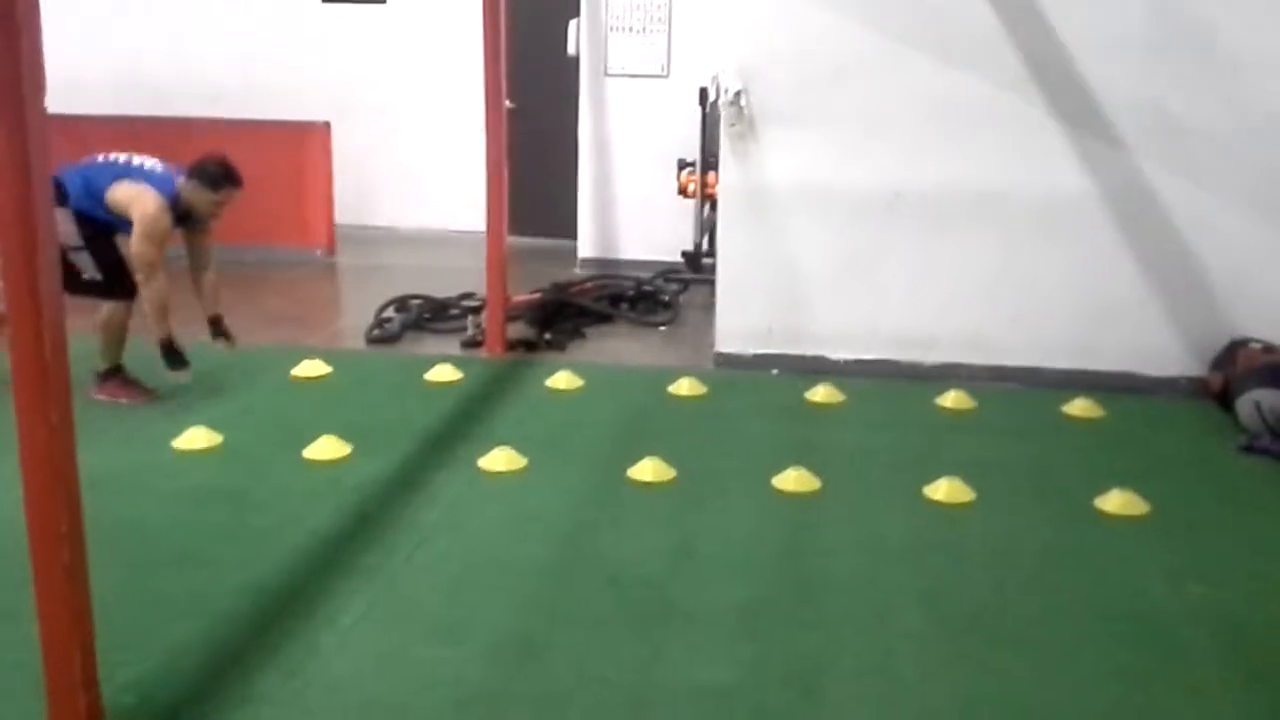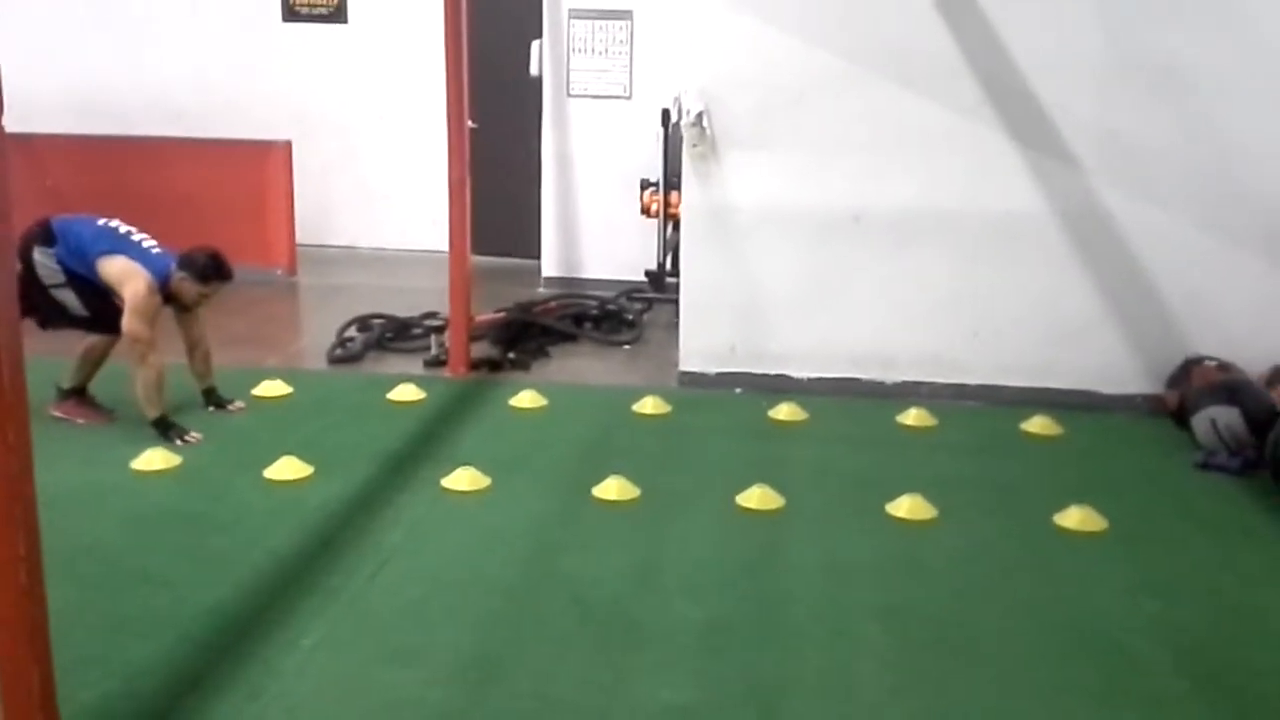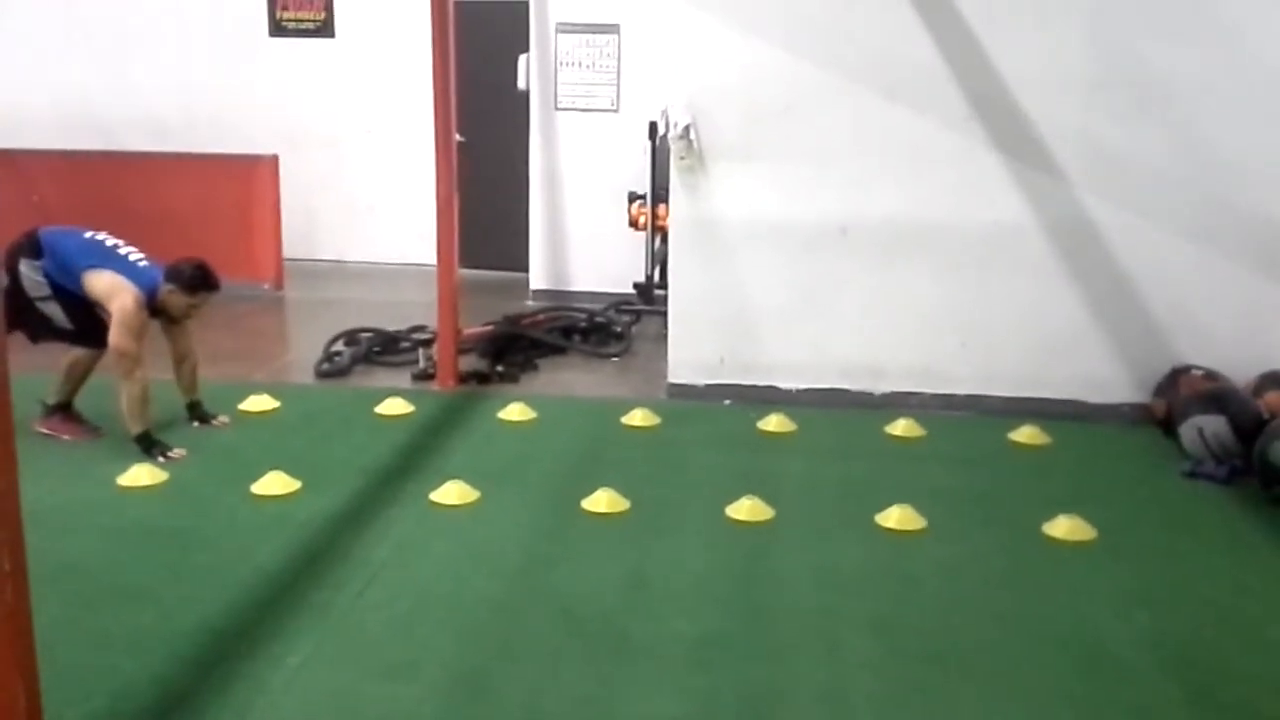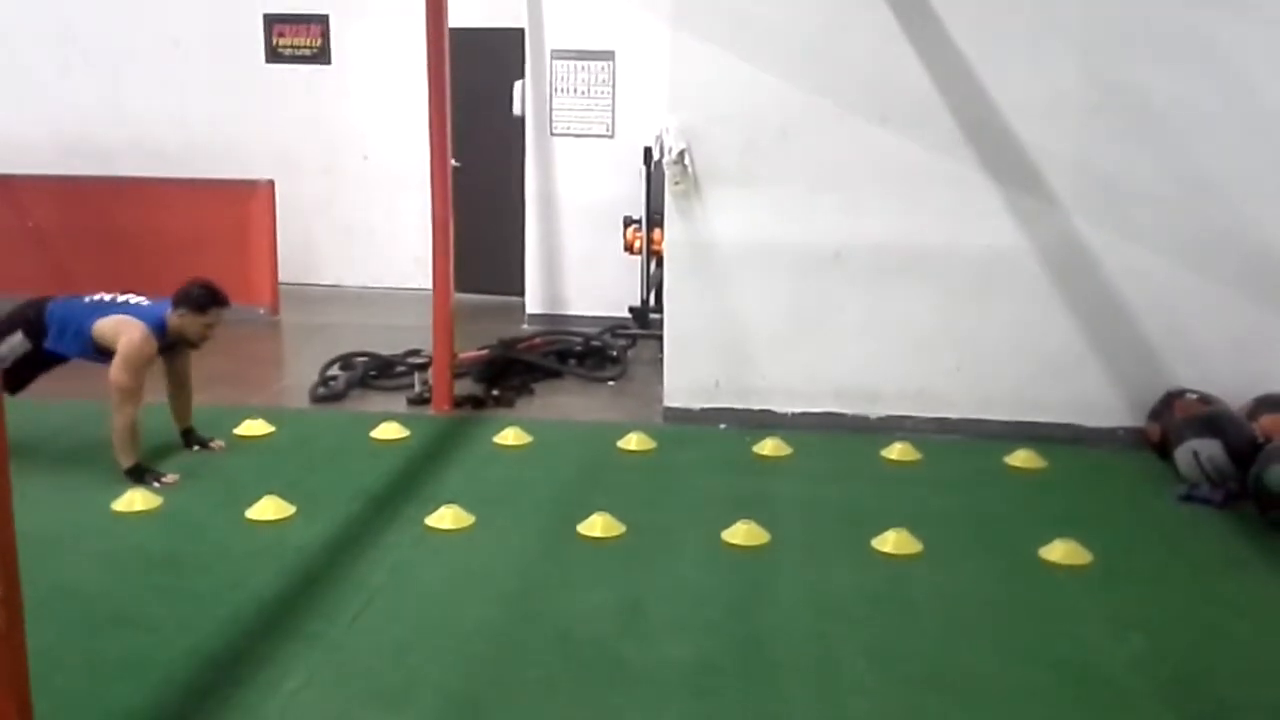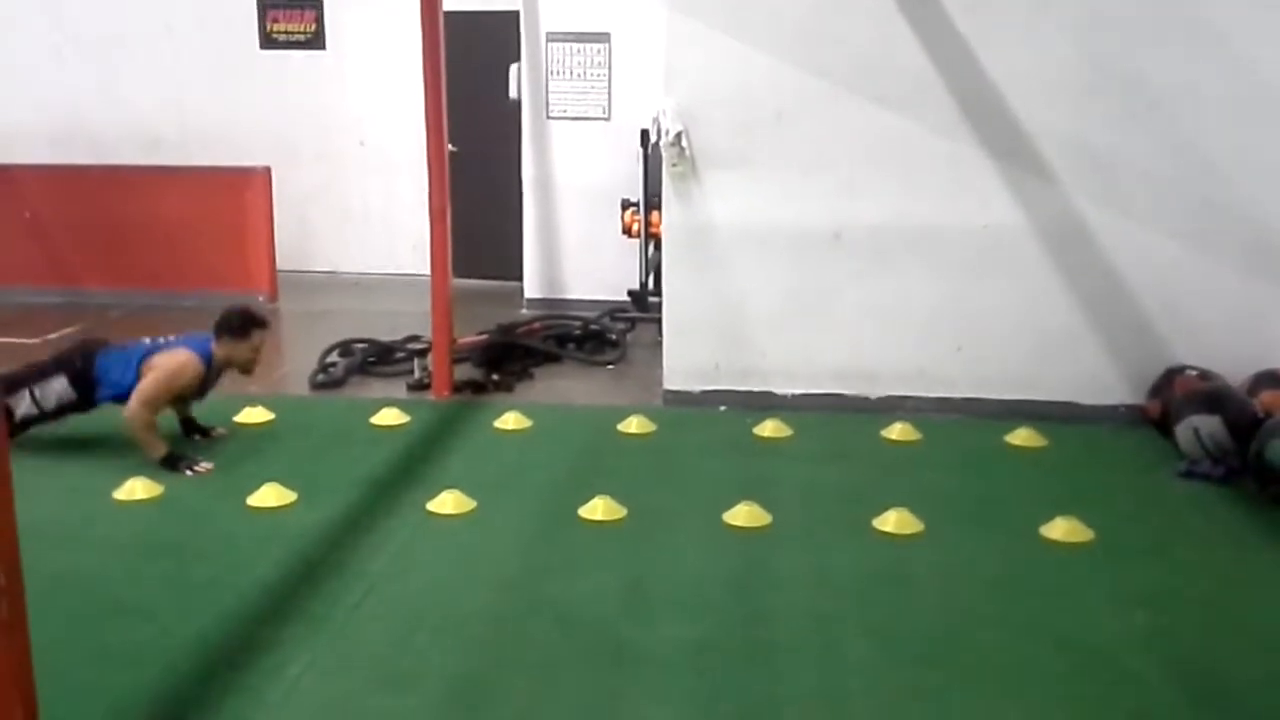
dt=1s
person 1, frame 1
left shoulder: (195, 199)
right shoulder: (155, 209)
left elbow: (202, 266)
right elbow: (150, 279)
left wrist: (215, 321)
right wrist: (167, 344)
left hip: (81, 201)
right hip: (60, 203)
right knee: (120, 290)
right ankle: (108, 378)
person 1, frame 2
left shoulder: (181, 277)
right shoulder: (144, 289)
left elbow: (196, 343)
right elbow: (145, 360)
left wrist: (210, 393)
right wrist: (162, 424)
left hip: (72, 242)
right hip: (45, 247)
right knee: (108, 327)
right ankle: (70, 398)
person 1, frame 3
left shoulder: (169, 290)
right shoulder: (131, 303)
left elbow: (184, 356)
right elbow: (130, 375)
left wrist: (195, 408)
right wrist: (145, 441)
left hip: (61, 255)
right hip: (32, 258)
right knee: (93, 341)
right ankle: (55, 413)
person 1, frame 4
left shoulder: (176, 322)
right shoulder: (140, 338)
left elbow: (179, 384)
right elbow: (124, 409)
left wrist: (188, 433)
right wrist: (134, 470)
left hip: (60, 328)
right hip: (39, 327)
person 1, frame 5
left shoulder: (215, 356)
right shoulder: (188, 365)
right elbow: (135, 412)
left wrist: (189, 423)
right wrist: (169, 459)
left hip: (101, 360)
right hip: (84, 373)
